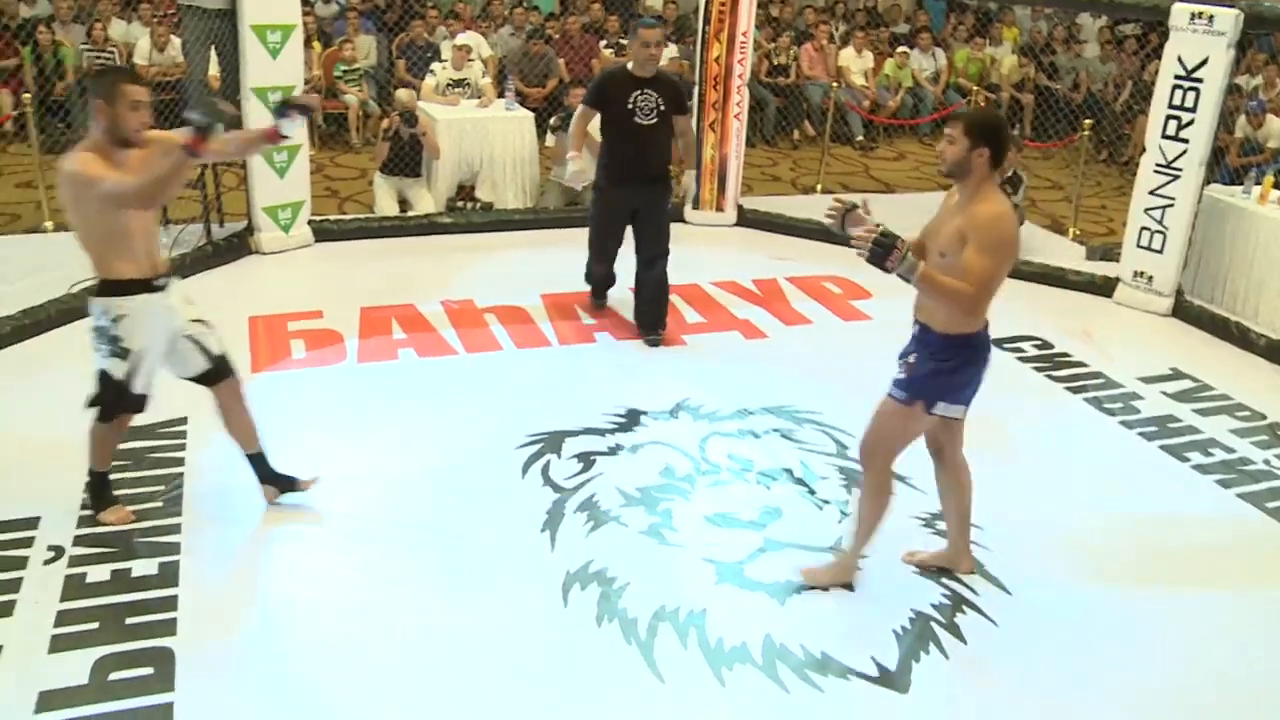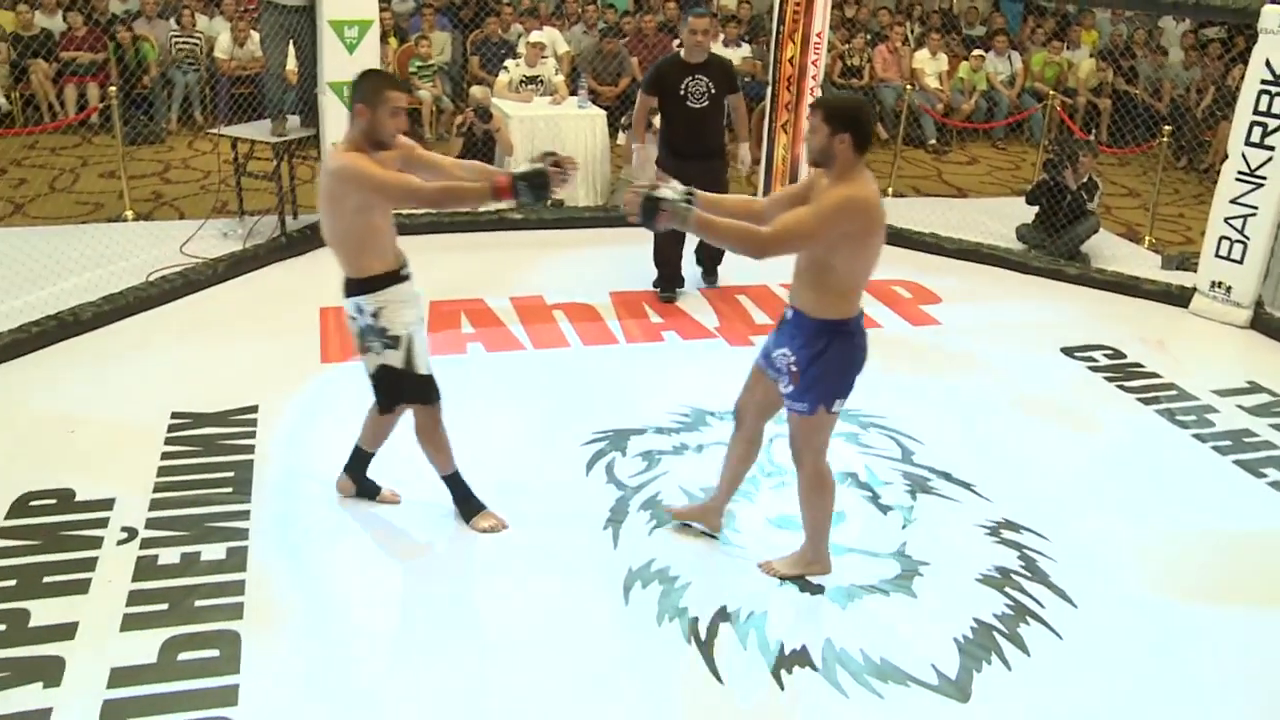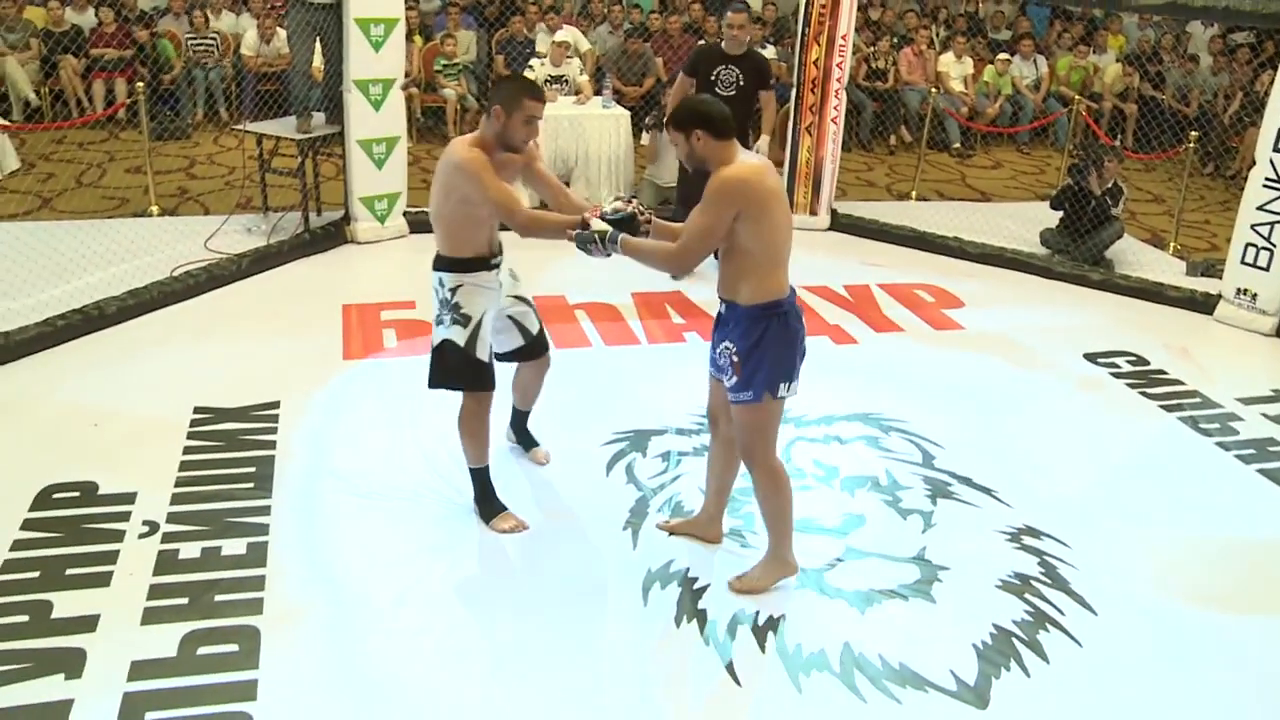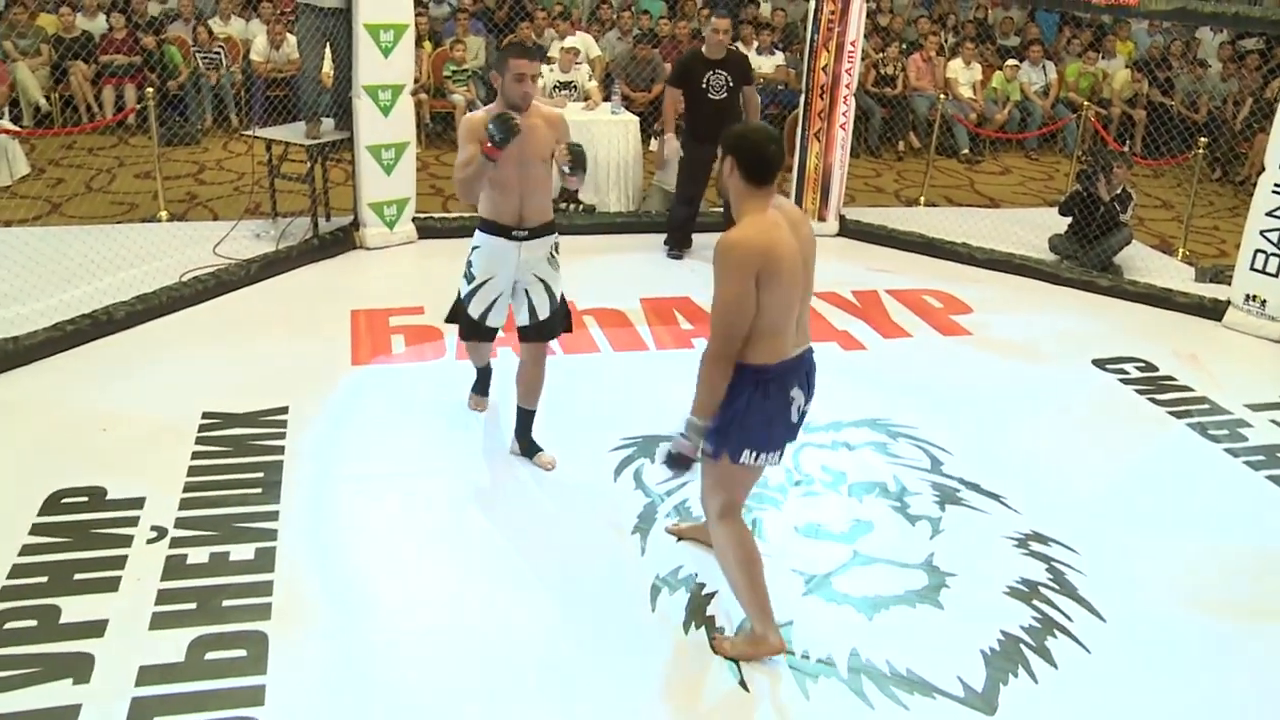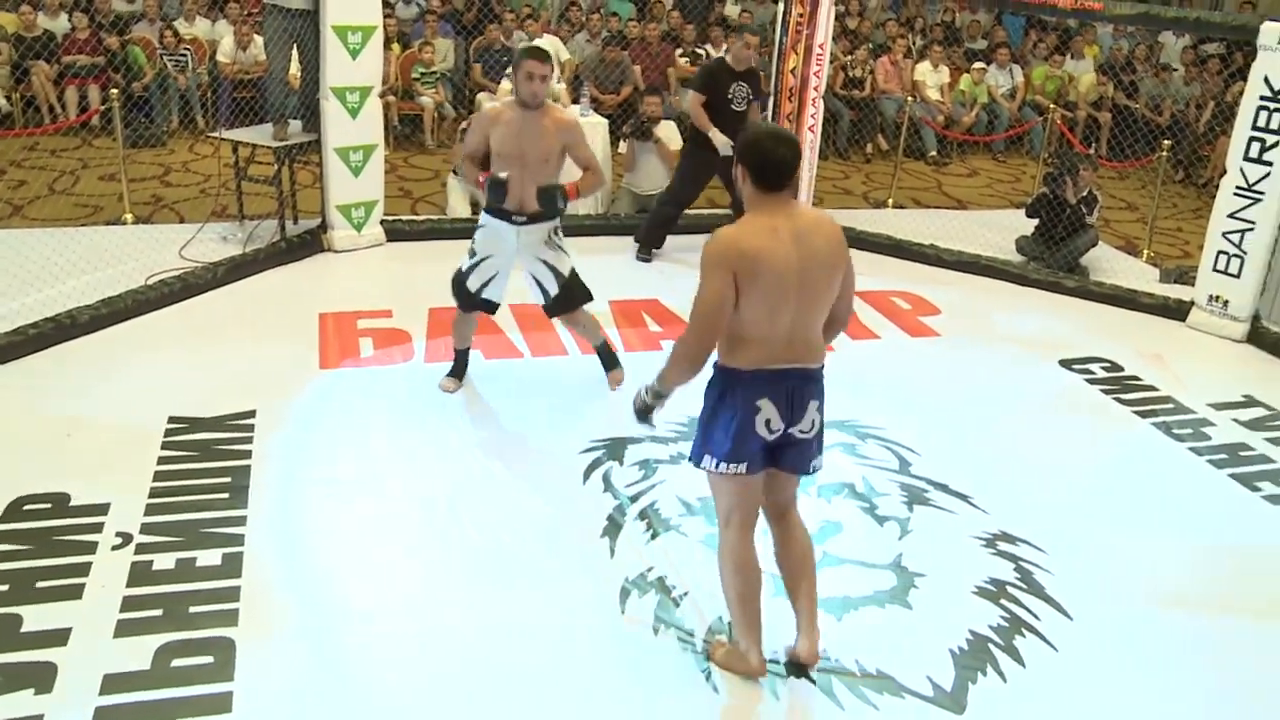
dt=0.5s
person 1, frame 1
left shoulder: (992, 218)
right shoulder: (959, 197)
left elbow: (967, 301)
right elbow: (920, 249)
left wrist: (899, 265)
right wrist: (867, 230)
left hip: (950, 354)
right hip: (937, 341)
left knee: (875, 451)
right knee: (943, 451)
left ankle: (848, 561)
right ankle: (958, 551)
person 1, frame 2
left shoulder: (852, 200)
right shoulder: (826, 179)
left elbow: (762, 242)
right elbow: (759, 210)
left wrist: (680, 217)
right wrist: (686, 198)
left hip: (828, 340)
right hip: (800, 325)
left knee: (806, 454)
right knee: (746, 416)
left ankle: (815, 553)
right ankle: (713, 510)
person 1, frame 3
left shoulder: (733, 181)
right shoulder: (749, 167)
left elbow: (680, 262)
right elbow: (703, 237)
left wrist: (616, 243)
right wrist: (650, 225)
left hip: (763, 326)
right hip: (746, 316)
left knee: (756, 449)
right knee: (720, 422)
left ankle: (780, 556)
right ankle: (709, 519)
person 1, frame 4
left shoulder: (740, 244)
right shoulder: (791, 216)
left elbow: (723, 349)
left wrist: (695, 426)
left hip: (760, 385)
right hip: (797, 369)
left knee: (723, 507)
right knee: (721, 464)
left ankle: (764, 632)
right ankle: (714, 530)
person 1, frame 5
left shoulder: (730, 244)
right shoulder: (833, 233)
left elbow: (697, 343)
right elbow: (839, 319)
left wrist: (654, 390)
left hip: (743, 393)
right hip: (806, 390)
left knee: (735, 525)
right knee: (782, 512)
left ankle: (746, 649)
right ankle: (808, 635)
person 2, frame 1
left shoulder: (150, 145)
right shoulder: (78, 167)
left elbow: (225, 148)
right elbow: (143, 197)
left wrist: (275, 131)
right wrist: (192, 144)
left hip: (168, 292)
right hip: (125, 303)
left knee: (227, 384)
right knee: (119, 411)
left ankle: (268, 477)
right ankle: (99, 490)
person 2, frame 2
left shoulder: (392, 148)
right shoulder: (345, 168)
left elbow: (457, 171)
right elbow: (430, 196)
left wrist: (523, 173)
right wrist: (509, 187)
left hip: (398, 288)
right hip: (374, 299)
left knee: (395, 398)
right knee: (425, 401)
left ankle: (354, 477)
right ankle: (463, 498)
person 2, frame 3
left shoulder: (518, 150)
right shoulder: (465, 160)
left elbow: (558, 196)
right elbow: (522, 221)
left wrist: (604, 213)
right wrist: (591, 223)
left hip: (496, 269)
right hip: (462, 279)
left knee: (536, 357)
right knee: (477, 389)
left ankle: (519, 432)
right ankle: (484, 496)
person 2, frame 4
left shoulder: (554, 121)
right shoulder: (475, 123)
left elbow: (574, 178)
right elbow: (465, 192)
left wrist: (576, 167)
right wrist: (491, 147)
left hip: (541, 244)
right hip: (492, 242)
left knee: (536, 346)
right knee: (475, 336)
left ankle: (525, 437)
right ankle: (483, 378)
person 2, frame 5
left shoulder: (565, 123)
right shoulder: (491, 116)
left elbow: (597, 175)
right elbow: (466, 161)
left wrist: (569, 192)
right wrist: (483, 182)
left hip: (541, 229)
right hip: (497, 224)
left knee: (569, 310)
right knee: (468, 303)
left ankle: (606, 353)
right ankle: (460, 365)
person 3, frame 1
left shoulder: (671, 86)
right shoulder: (608, 81)
left elbow: (684, 129)
right elbow: (581, 119)
left wrist: (689, 171)
right wrist: (575, 156)
left hip: (656, 185)
right hip: (613, 182)
left knee: (654, 256)
right knee: (603, 245)
left ankle: (651, 324)
right ankle: (599, 289)
person 3, frame 2
left shoulder: (723, 68)
right shoulder: (664, 69)
left elbow: (737, 106)
right elbow: (642, 107)
left wrist: (743, 144)
right wrist: (638, 145)
left hip: (713, 158)
right hip: (673, 159)
left ankle: (709, 266)
right ankle: (668, 281)
person 3, frame 3
left shoulder: (759, 64)
right shoulder: (703, 54)
left elbow: (769, 102)
right elbow: (681, 84)
left wrist: (765, 137)
left hip: (736, 142)
right knee: (689, 193)
person 3, frame 4
left shoulder: (740, 62)
right shoulder: (687, 62)
left elbow: (750, 96)
right elbow: (671, 98)
right wrist: (669, 135)
right hip: (697, 140)
right knee: (688, 193)
right ankle: (677, 241)
person 3, frame 5
left shoulder: (754, 76)
right shoulder: (711, 70)
right elbow: (692, 104)
right wrist: (713, 133)
left hip: (735, 149)
right hip: (703, 146)
right knee: (677, 196)
right ankle: (646, 243)
